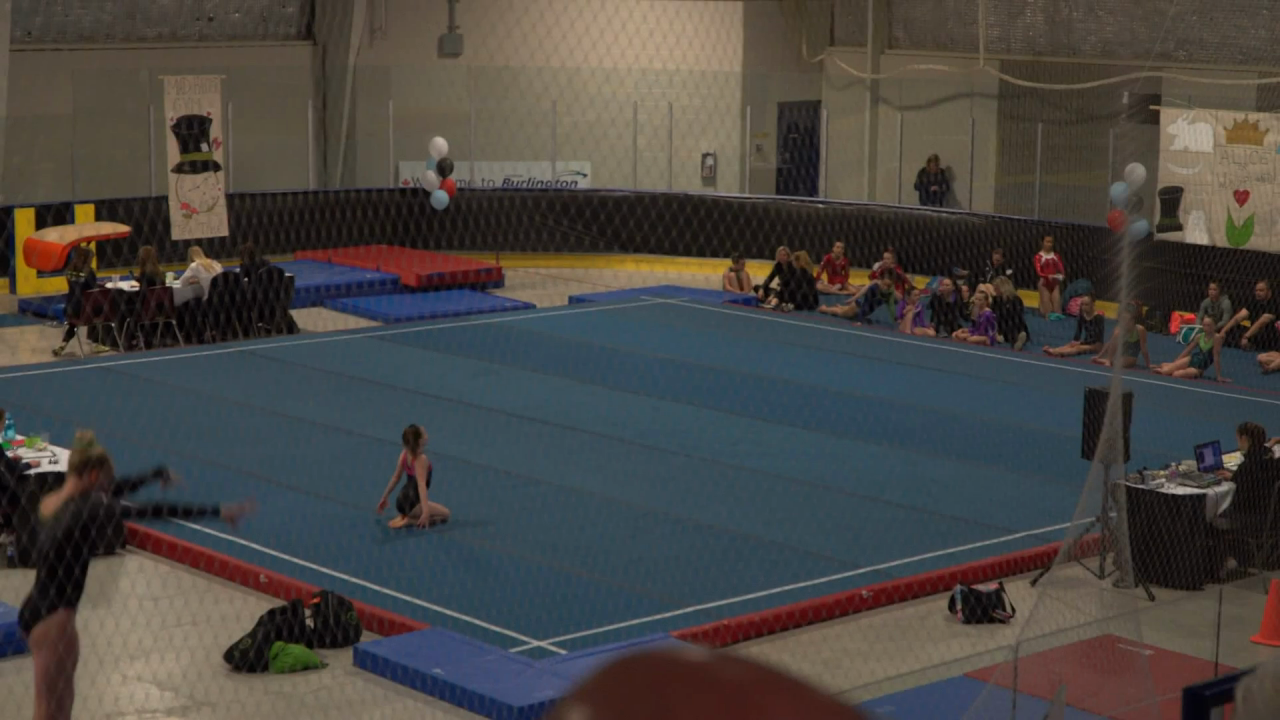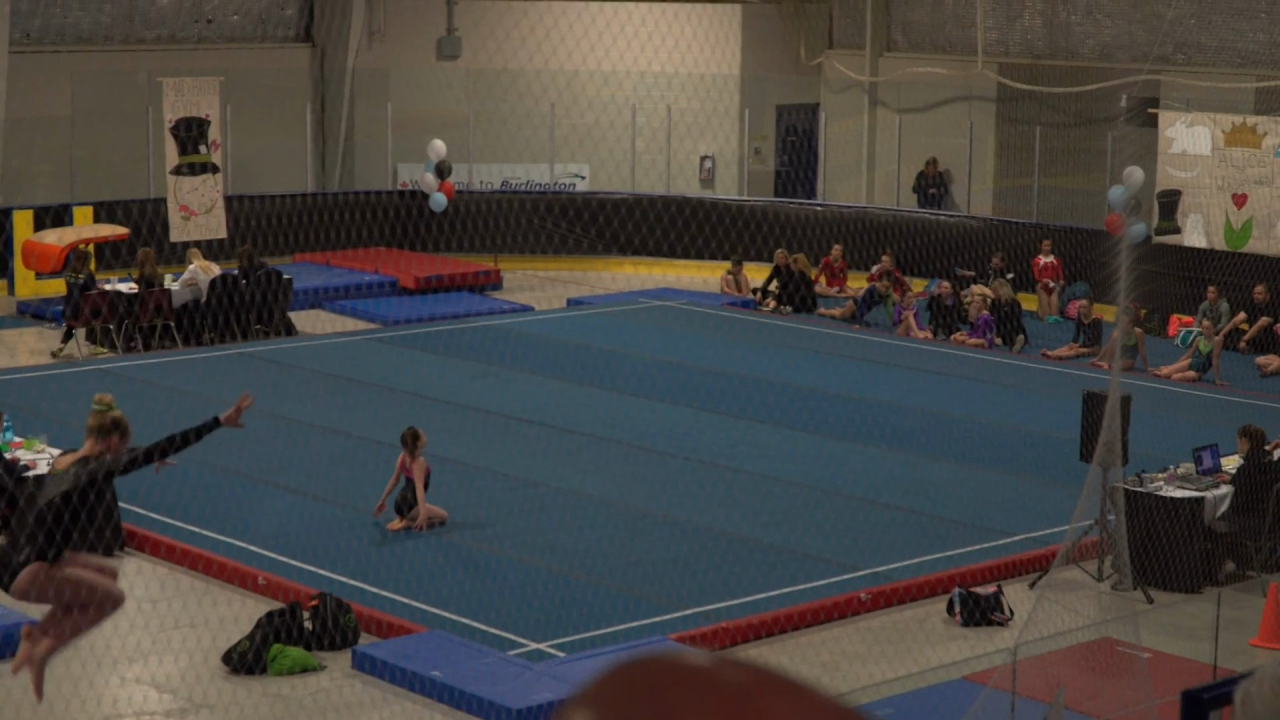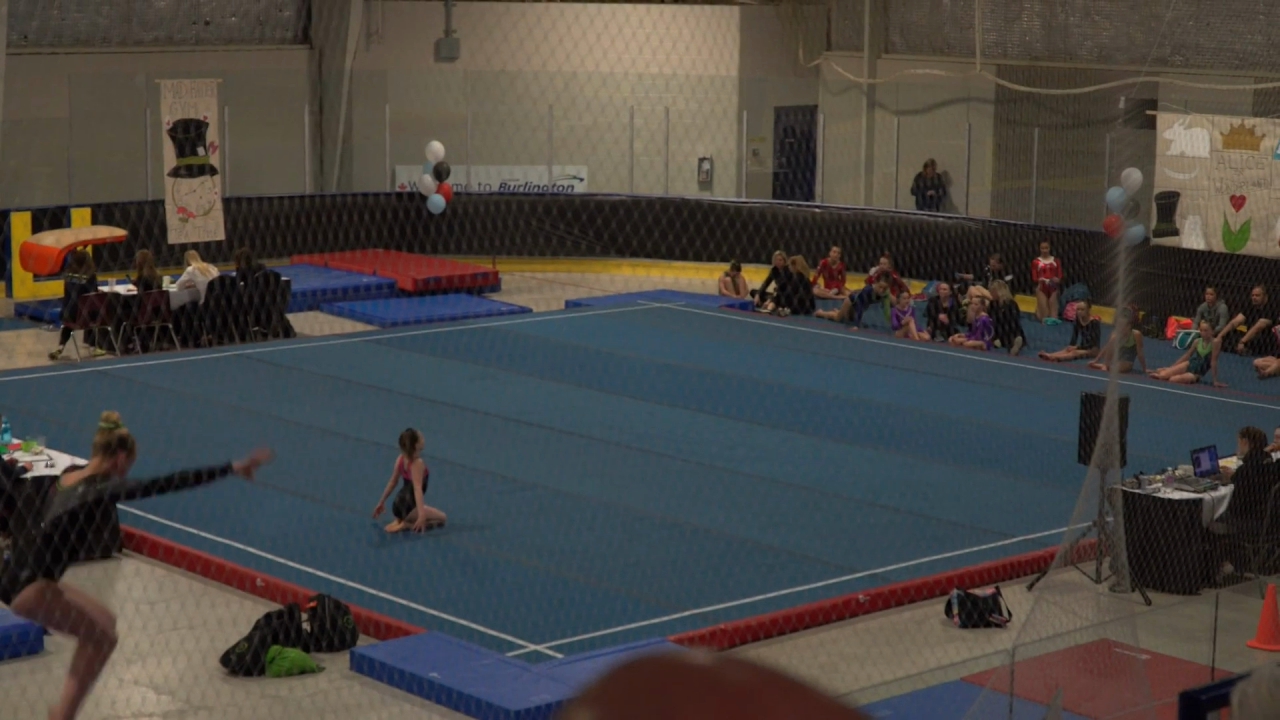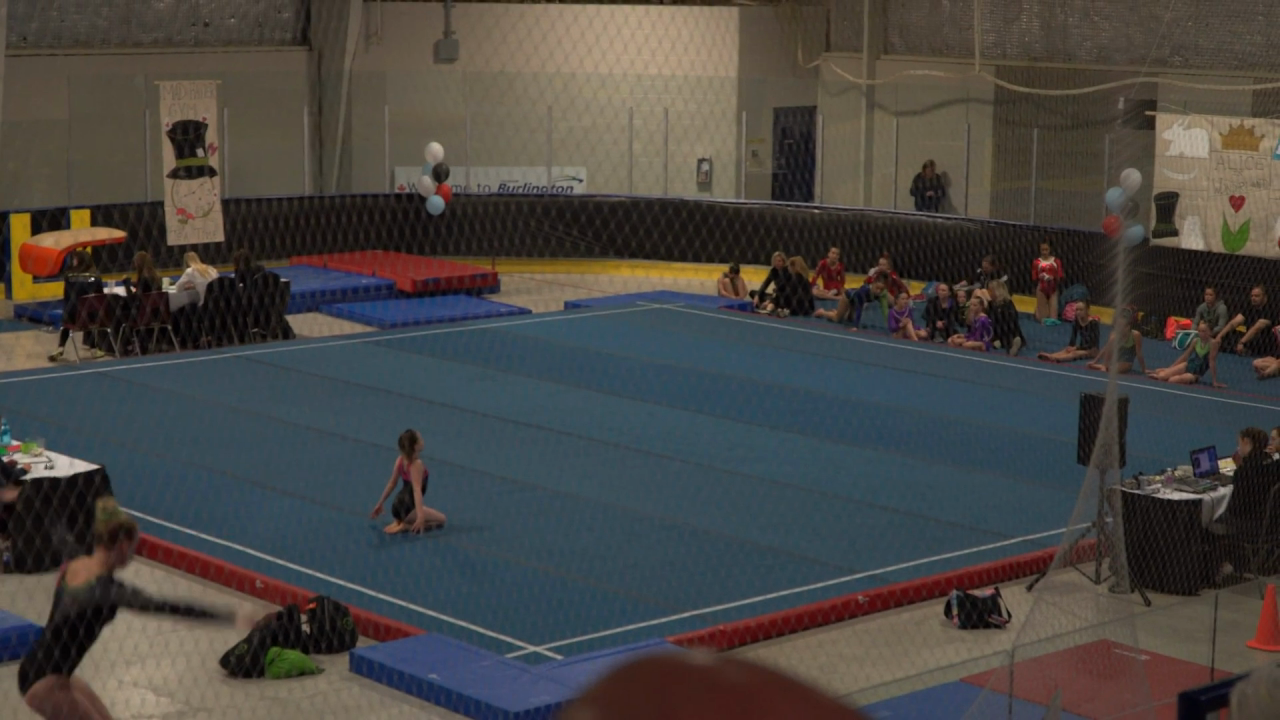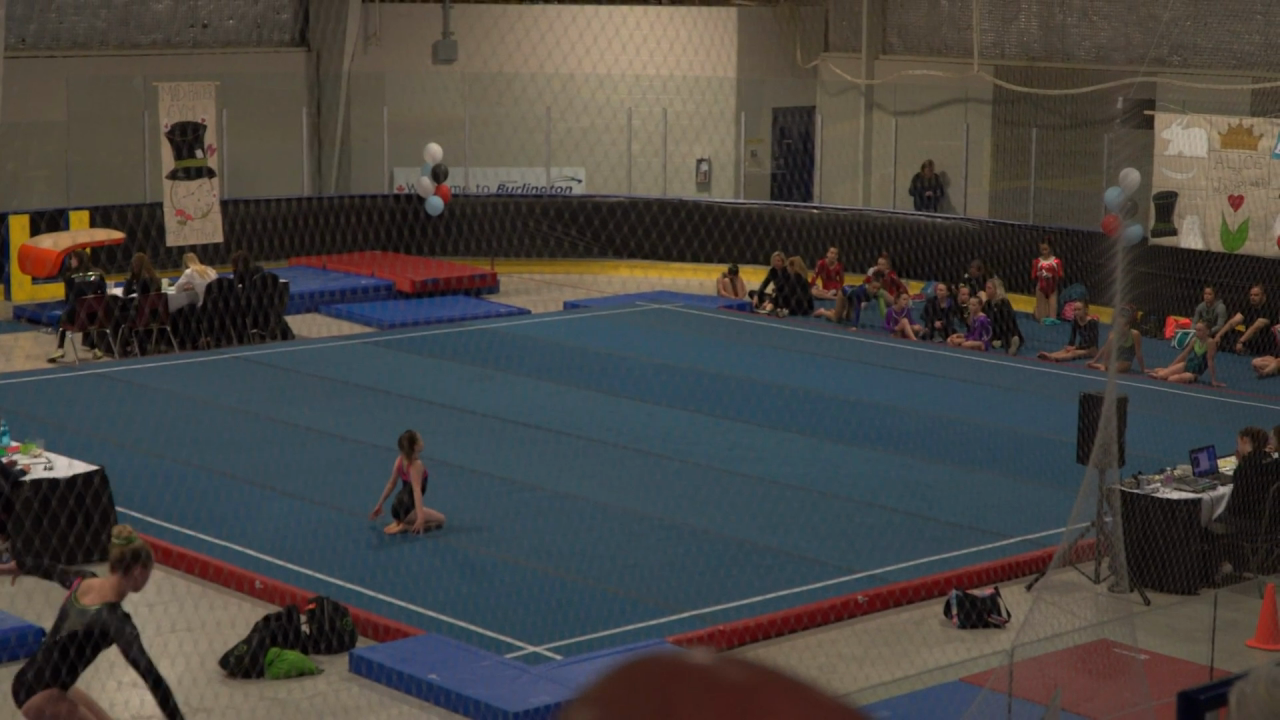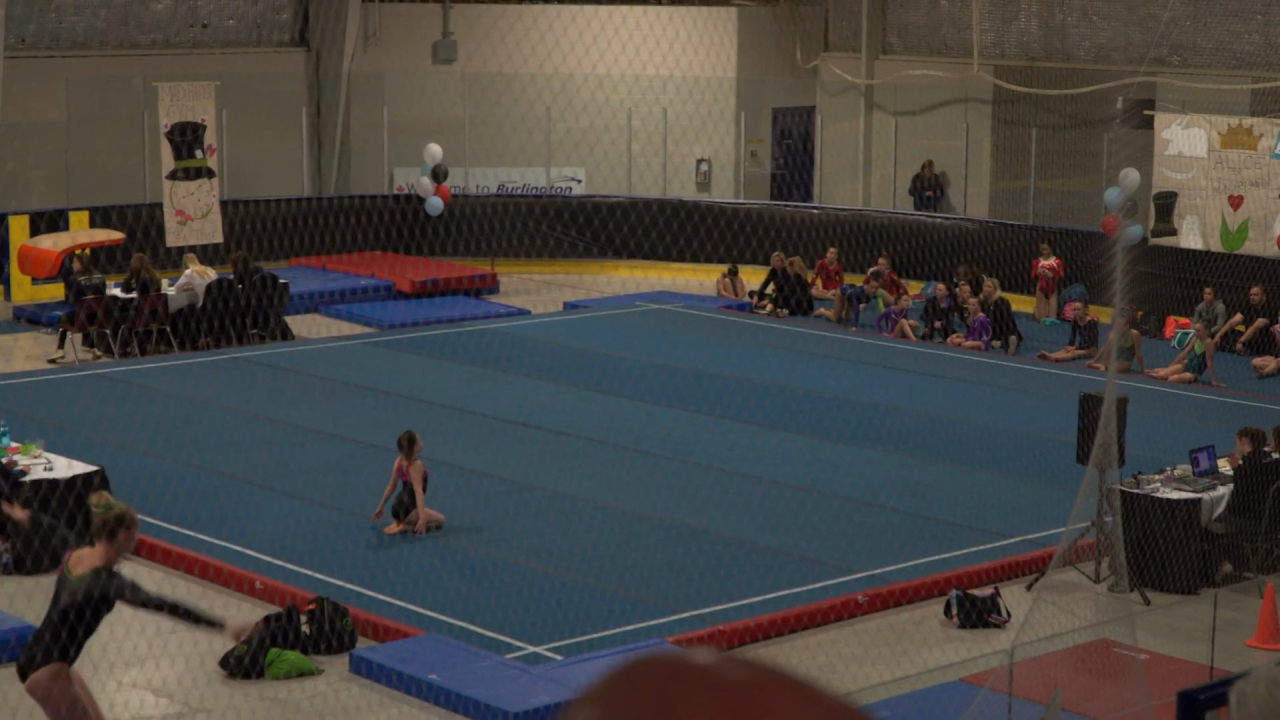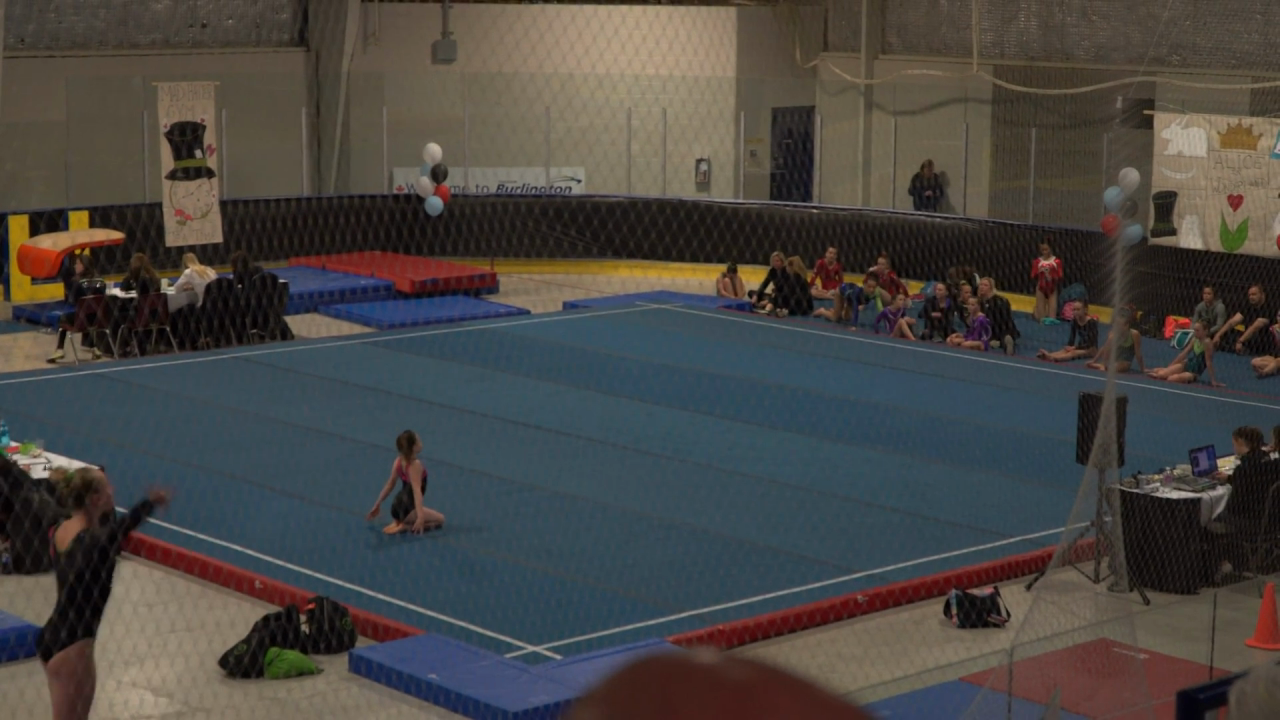
dt=0.2s
person 1, frame 1
left shoulder: (50, 500)
right shoulder: (84, 507)
left elbow: (104, 491)
right elbow: (153, 511)
left wrist: (158, 475)
right wrist: (218, 512)
left hip: (39, 610)
right hip: (53, 619)
person 1, frame 2
left shoulder: (67, 461)
right shoulder: (95, 466)
right elbow: (154, 454)
right wrist: (219, 421)
left hip: (17, 562)
right hip: (28, 573)
left knee: (107, 578)
right knee: (113, 598)
left ankle: (36, 636)
right ankle: (38, 650)
person 1, frame 3
left shoulder: (71, 478)
right shoulder: (102, 488)
right elbow: (168, 484)
right wrist: (232, 467)
right hip: (32, 589)
left knee: (103, 621)
right knee: (104, 637)
person 1, frame 4
left shoulder: (73, 565)
right shoulder: (109, 589)
right elbow: (170, 609)
right wrist: (230, 618)
left hip: (47, 675)
right hip: (46, 684)
person 1, frame 5
left shoulder: (83, 583)
right shoulder: (115, 620)
left elbow: (50, 568)
right elbow: (150, 674)
left wrist: (18, 565)
left hip: (41, 684)
right hip: (42, 696)
person 1, frame 6
left shoulder: (76, 556)
right shoulder: (107, 582)
right elbow: (162, 605)
left wrist: (28, 517)
right wrist: (221, 626)
left hip: (38, 658)
right hip: (46, 669)
person 1, frame 7
left shoulder: (61, 530)
right shoulder: (92, 539)
right elbow: (125, 524)
right wrist: (152, 501)
left hip: (52, 639)
right hip: (70, 646)
